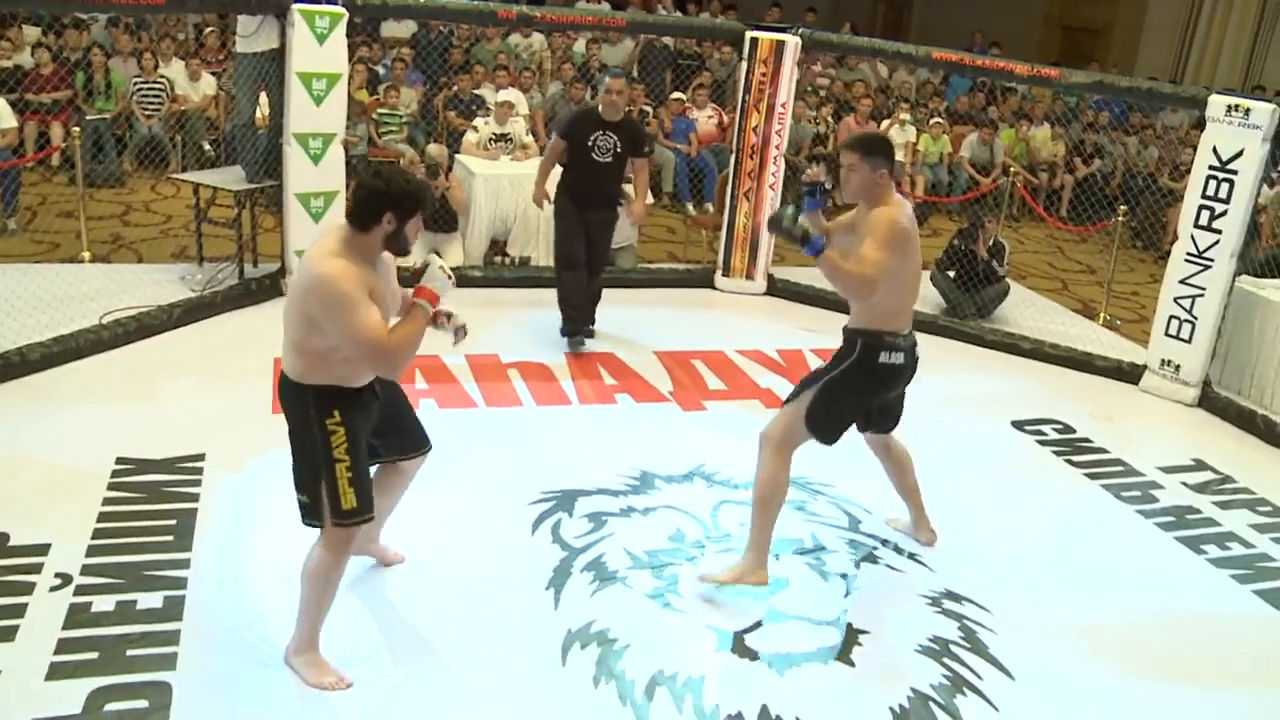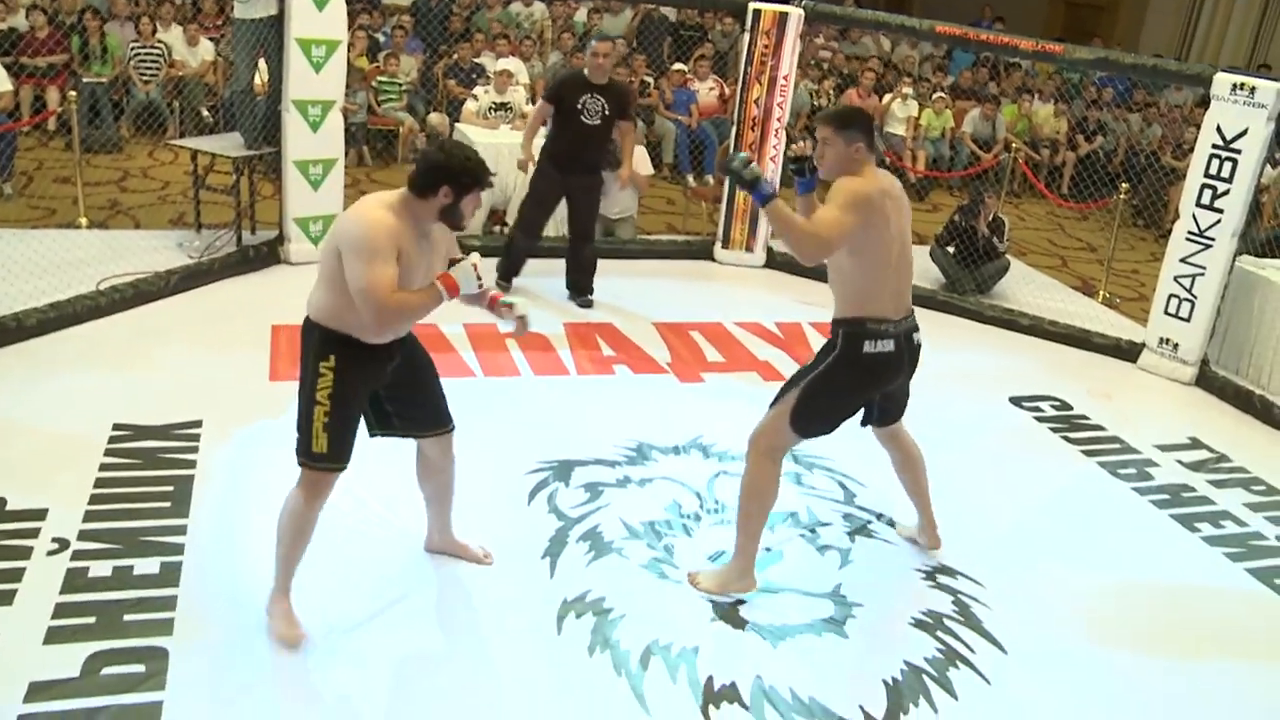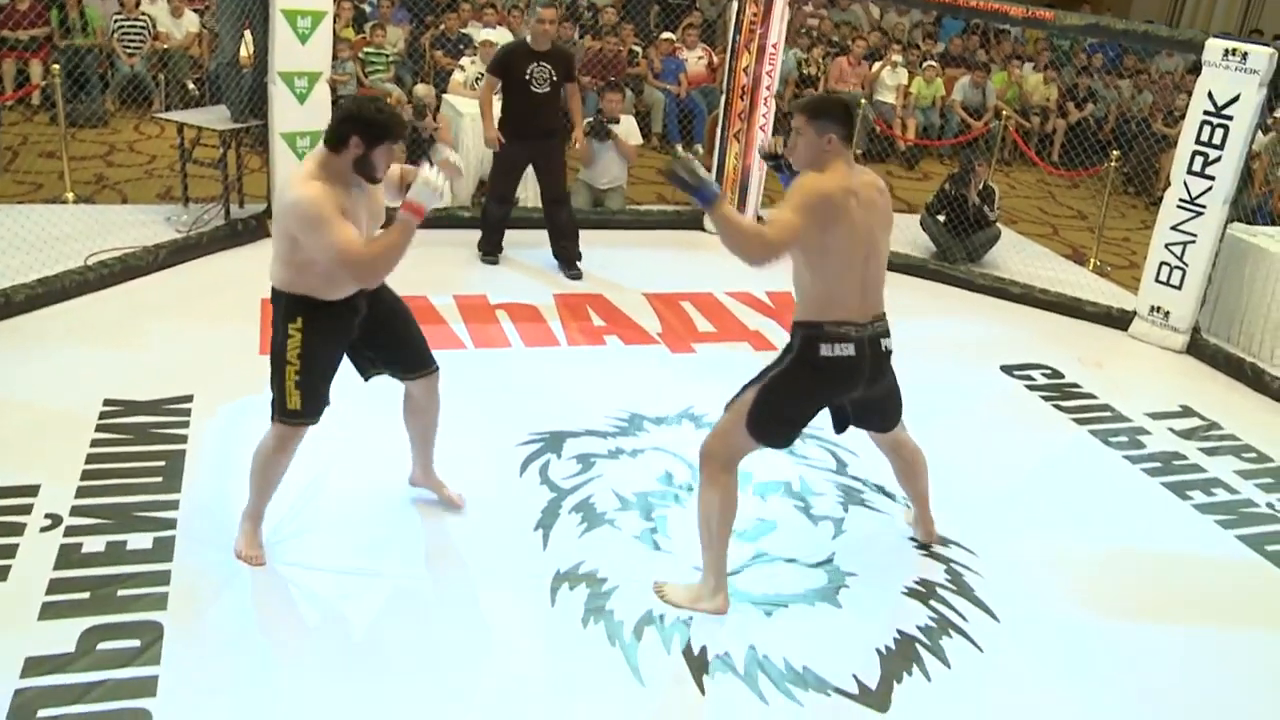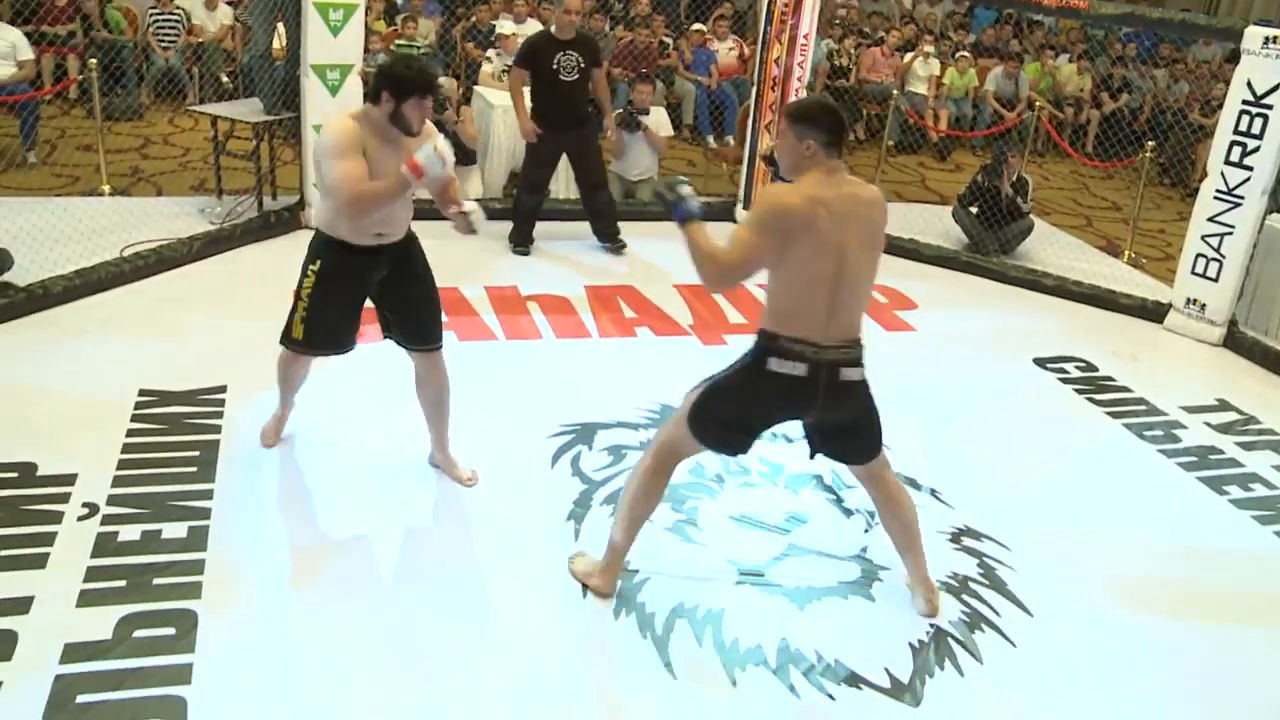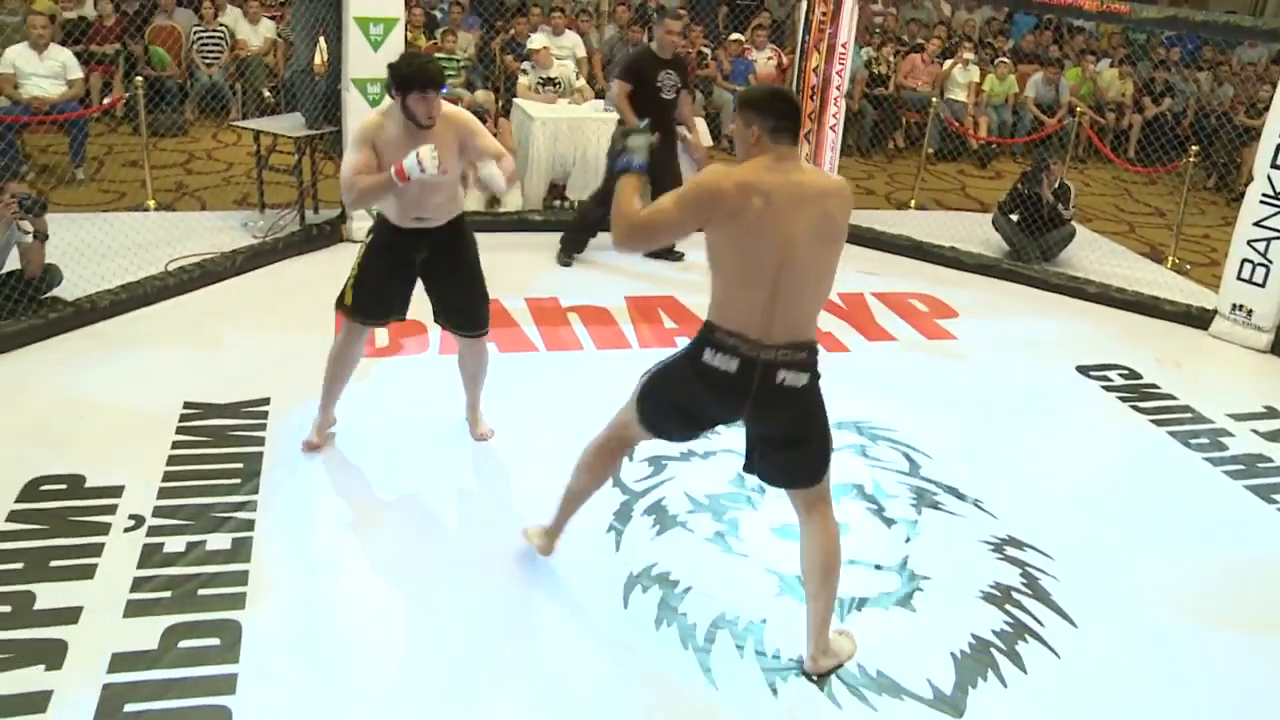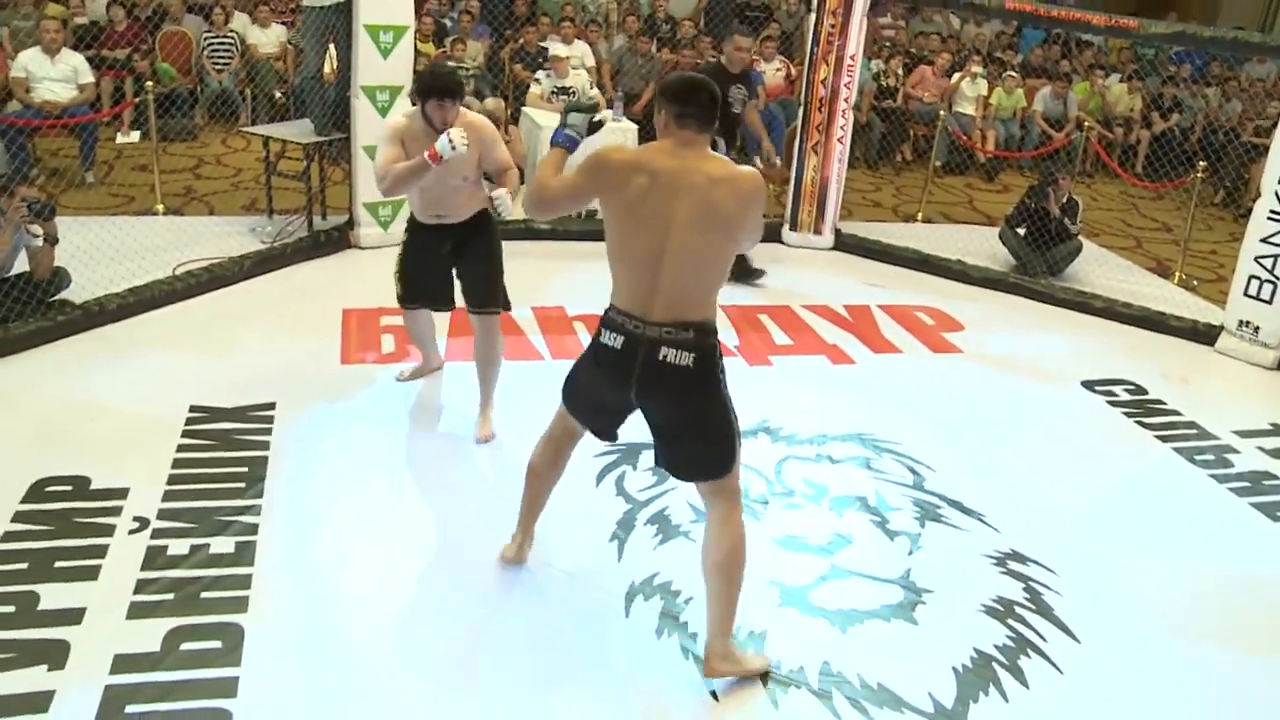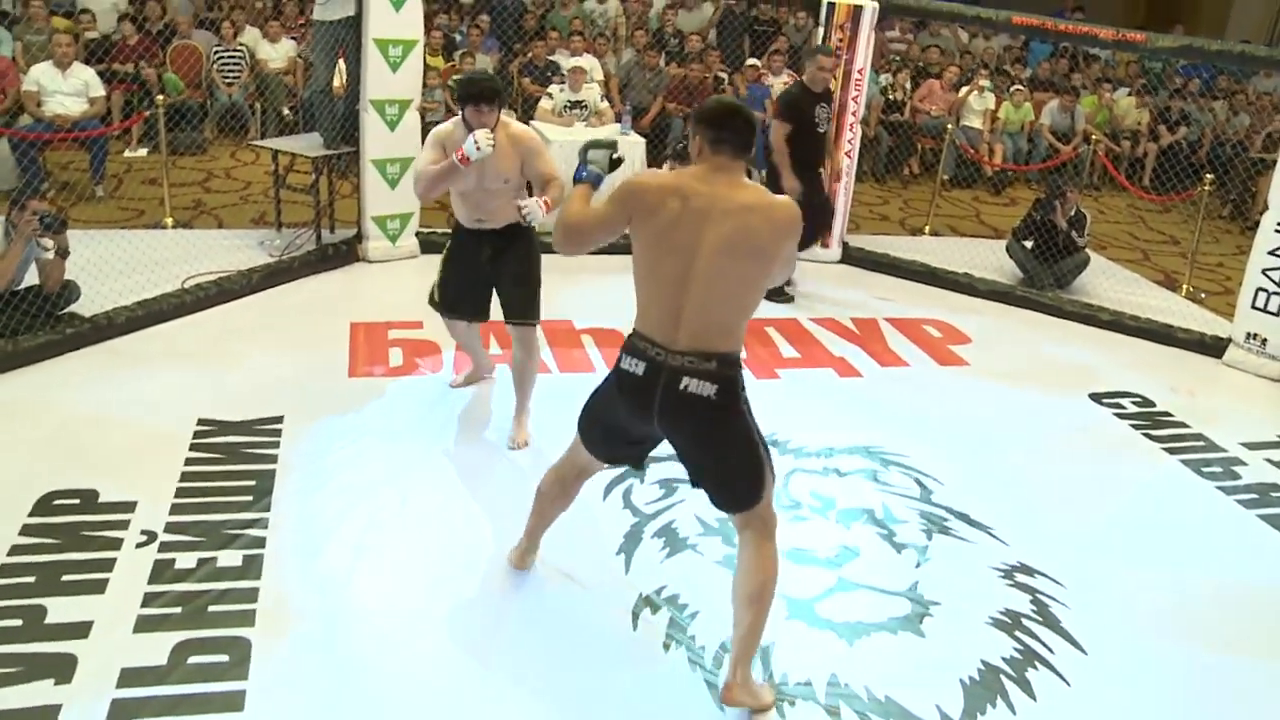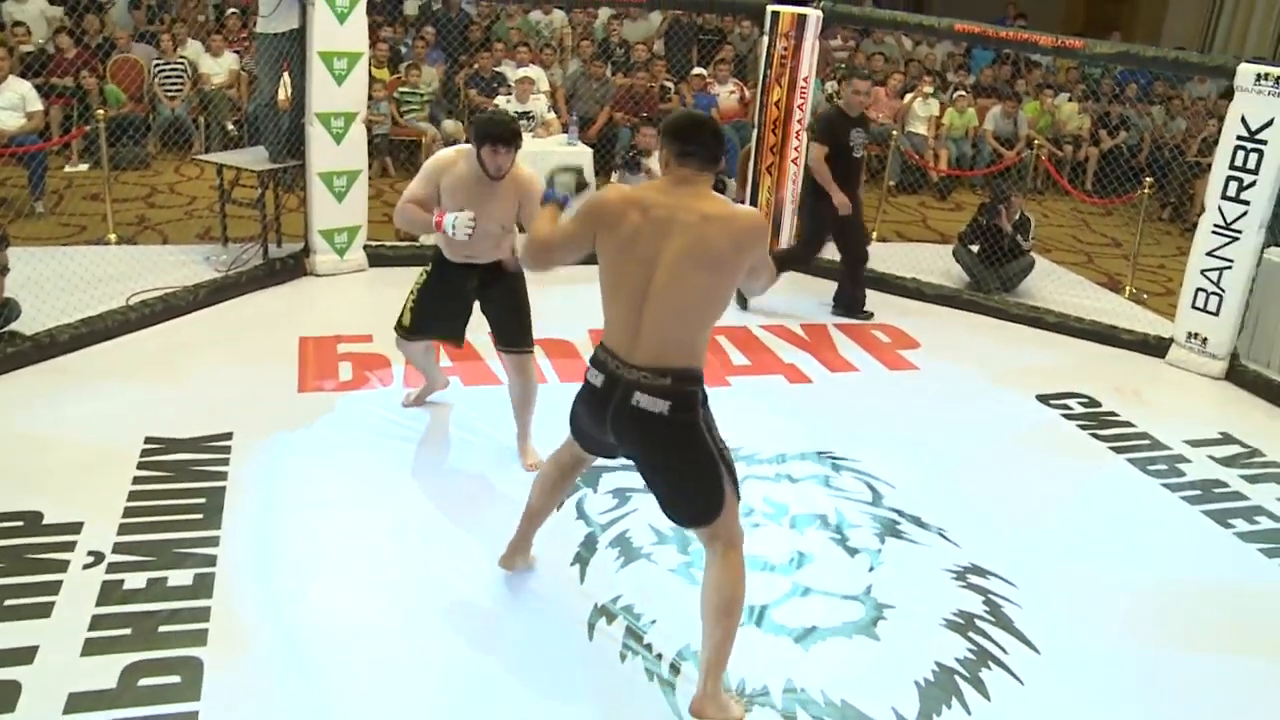
dt=0.4s
person 1, frame 1
left shoulder: (887, 219)
right shoulder: (889, 208)
left elbow: (862, 288)
right elbow: (829, 237)
left wrist: (815, 242)
right wrist: (813, 203)
left hip: (869, 355)
right hip: (896, 354)
left knee: (776, 440)
right knee: (879, 438)
left ankle: (753, 565)
right ankle: (920, 524)
person 1, frame 2
left shoulder: (856, 190)
right shoulder: (886, 186)
left elbow: (810, 247)
right elbow: (818, 231)
left wrist: (763, 192)
right wrist: (804, 184)
left hip: (859, 345)
right hip: (899, 341)
left knee: (764, 444)
right knee: (892, 432)
left ankle: (739, 573)
right ankle: (928, 530)
person 1, frame 3
left shoulder: (820, 190)
right shoulder: (872, 184)
left elbow: (759, 250)
left wrist: (705, 194)
right wrist: (789, 175)
left hip: (819, 351)
right hip: (874, 346)
left knee: (716, 452)
right knee: (892, 435)
left ankle: (710, 585)
right ankle: (926, 526)
person 1, frame 4
left shoulder: (783, 202)
right shoulder: (872, 203)
left elbow: (719, 274)
left wrist: (688, 214)
left hip: (773, 370)
right hip: (843, 370)
left knee: (662, 449)
right knee: (878, 475)
left ankle: (607, 569)
right ankle: (923, 589)
person 1, frame 5
left shoulder: (719, 184)
right shoulder: (836, 194)
left elbow: (630, 235)
left wrist: (628, 169)
left hip: (714, 363)
right hip: (790, 376)
left knee: (617, 433)
right knee: (815, 508)
left ankle: (550, 532)
right ankle: (821, 646)
person 1, frame 6
left shoulder: (617, 163)
right shoulder: (745, 184)
left elbow: (538, 203)
left wrist: (562, 140)
left hip: (616, 346)
right hip: (688, 359)
left knee: (562, 431)
right knee: (723, 503)
left ankle: (519, 542)
right ankle: (720, 652)
person 1, frame 7
left shoulder: (648, 189)
right shoulder: (781, 214)
left elbow: (567, 237)
left wrist: (587, 176)
left hip: (637, 373)
right hip: (713, 391)
left knee: (575, 462)
right knee: (759, 532)
left ankle: (524, 553)
right ankle: (740, 684)
person 1, frame 8
left shoulder: (615, 203)
right shoulder: (744, 224)
left elbow: (536, 254)
right elbow: (760, 285)
left wrist: (552, 201)
left hip: (603, 384)
right hip: (671, 404)
left knee: (575, 450)
right knee: (724, 543)
left ankle: (517, 548)
person 2, frame 1
left shoulder: (369, 243)
right shoulder: (332, 277)
left elbow: (389, 295)
right elbow: (392, 361)
left wrist: (436, 313)
right wrist: (429, 297)
left hip: (363, 382)
right hip: (322, 401)
left knee: (411, 454)
right knee: (339, 529)
left ankle: (370, 539)
right ankle: (303, 646)
person 2, frame 2
left shoulder: (436, 225)
right shoulder: (372, 224)
left elbow: (454, 272)
right elbow: (382, 316)
left wrist: (494, 301)
right wrist: (449, 283)
left hip: (394, 345)
right hip: (337, 350)
left knee: (438, 439)
right knee: (319, 478)
left ankle: (440, 534)
right ankle: (281, 592)
person 2, frame 3
left shoulder: (367, 165)
right shoulder: (308, 198)
left elbow: (398, 182)
right elbow: (367, 271)
left wrist: (422, 180)
right wrist: (416, 207)
left hip: (364, 291)
right hip: (308, 309)
left knee: (424, 377)
right knee: (291, 427)
left ankle: (424, 471)
right ankle: (250, 522)
person 2, frame 4
left shoulder: (420, 131)
right shoulder: (341, 135)
left elbow: (443, 186)
right elbow: (356, 206)
left wrist: (459, 209)
right wrist: (417, 167)
left hip: (399, 250)
right hip: (338, 253)
left knee: (430, 354)
right knee: (299, 351)
left ankle: (441, 450)
right ankle: (283, 412)
person 2, frame 5
left shoulder: (459, 121)
right shoulder: (372, 129)
left elbow: (504, 161)
right elbow: (352, 197)
left wrist: (499, 175)
right wrist: (402, 172)
left hip: (449, 235)
right hip: (392, 235)
left knee: (472, 334)
right knee: (354, 325)
left ankle: (473, 409)
right ankle: (326, 417)
person 2, frame 6
left shoulder: (479, 128)
right shoulder: (398, 130)
left elbow: (508, 170)
right elbow: (387, 185)
left wrist: (505, 192)
right wrist: (433, 154)
left hip: (474, 228)
right hip: (424, 228)
left knee: (487, 317)
right knee: (413, 306)
left ankle: (486, 410)
right ankle: (430, 359)
person 2, frame 7
left shoulder: (522, 137)
right shoulder: (442, 135)
left elbow: (557, 185)
right elbow: (422, 188)
left wrist: (545, 203)
right wrist: (463, 157)
left hip: (514, 237)
right hip: (467, 237)
left knee: (523, 330)
right knee: (455, 315)
left ankle: (520, 415)
right ankle: (481, 365)
person 2, frame 8
left shoulder: (526, 182)
right shoulder: (444, 164)
right elbow: (401, 215)
right wrist: (442, 223)
left hip: (499, 271)
right hip: (448, 265)
left knee: (520, 358)
right knee: (409, 339)
left ankle: (524, 440)
right ankle: (435, 380)
person 3, frame 1
left shoulder: (634, 131)
right shoulder: (580, 119)
left elbow: (640, 168)
right elbow: (554, 149)
left wrist: (639, 201)
right wrist: (540, 184)
left hip: (604, 208)
right hip: (570, 202)
left knee: (595, 266)
right knee: (569, 262)
left ankle: (585, 319)
right ankle: (572, 327)
person 3, frame 2
left shoulder: (620, 94)
right shoulder: (565, 84)
left elbow: (627, 131)
right elbow: (540, 114)
left wrist: (626, 165)
right wrist: (526, 148)
left hip: (590, 174)
right hip: (552, 167)
left knee: (584, 233)
right knee: (530, 221)
left ankle: (580, 288)
right ankle: (505, 274)
person 3, frame 3
left shoulder: (564, 57)
right shoulder: (510, 53)
left elbow: (572, 93)
right elbow: (488, 87)
left wrist: (578, 127)
right wrist: (489, 125)
left hip: (551, 138)
right hip: (512, 137)
left knee: (557, 197)
right knee: (500, 193)
left ankle: (568, 258)
right ankle: (489, 246)
person 3, frame 4
left shoulder: (588, 44)
right shoulder: (536, 44)
left elbow: (598, 78)
right elbow: (516, 80)
left wrist: (608, 113)
right wrist: (524, 118)
left hip: (582, 125)
right hip: (545, 128)
left knee: (596, 180)
right knee: (533, 183)
left ankle: (607, 233)
right ankle: (520, 237)
person 3, frame 5
left shoulder: (682, 64)
right shoulder: (638, 60)
left elbow: (683, 100)
right elbow: (617, 94)
left wrist: (693, 133)
right wrist: (636, 128)
left hip: (663, 140)
left knee: (669, 192)
right knee: (609, 194)
left ankle: (659, 244)
right ankle: (572, 243)
person 3, frame 6
left shoulder: (746, 76)
right shoulder: (710, 74)
left elbow: (749, 108)
left wrist: (764, 140)
left hip: (724, 149)
right ankle: (738, 266)
person 3, frame 7
left shoulder: (827, 95)
right shoulder: (792, 97)
right elbow: (776, 136)
right wrist: (787, 176)
left hip: (810, 173)
right hip: (788, 175)
left knee: (822, 220)
right ankle: (770, 284)
person 3, frame 8
left shoulder: (863, 120)
right shoulder: (828, 120)
right elbow: (814, 159)
left wrist: (857, 187)
right wrist: (836, 193)
left hip: (847, 198)
right hip: (820, 198)
left knee: (856, 251)
right knee: (804, 251)
left ankle: (848, 303)
